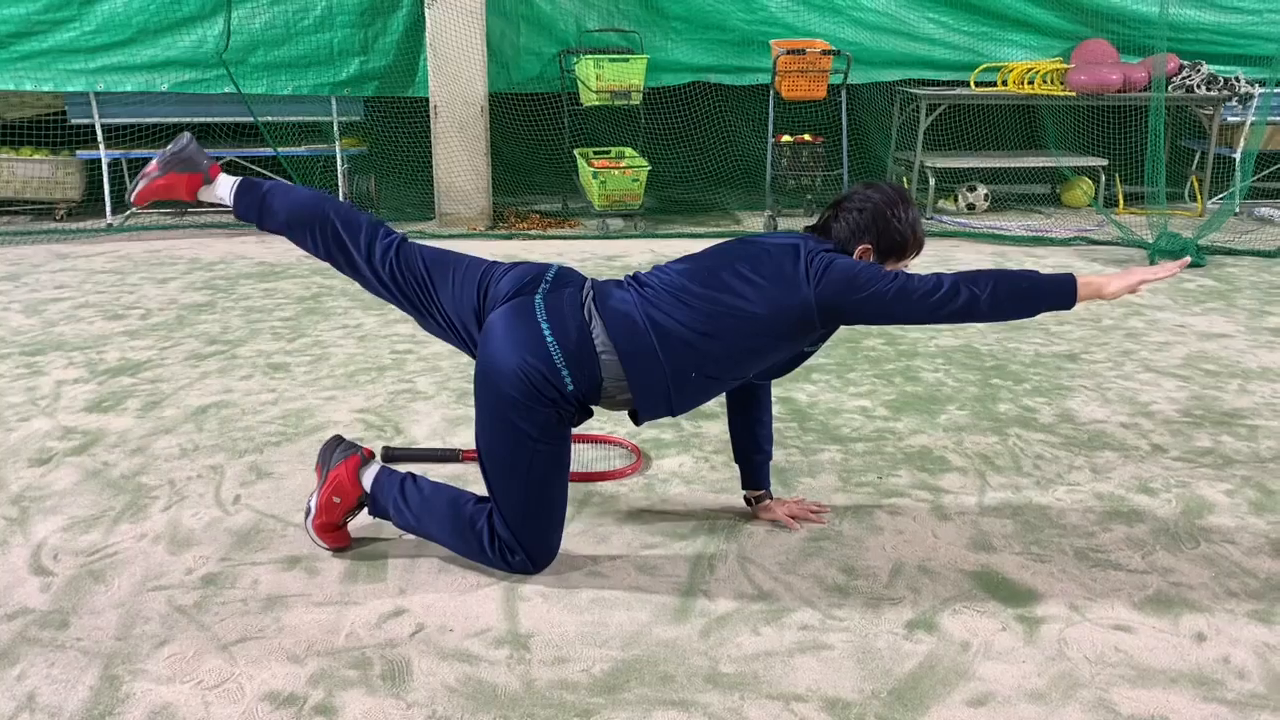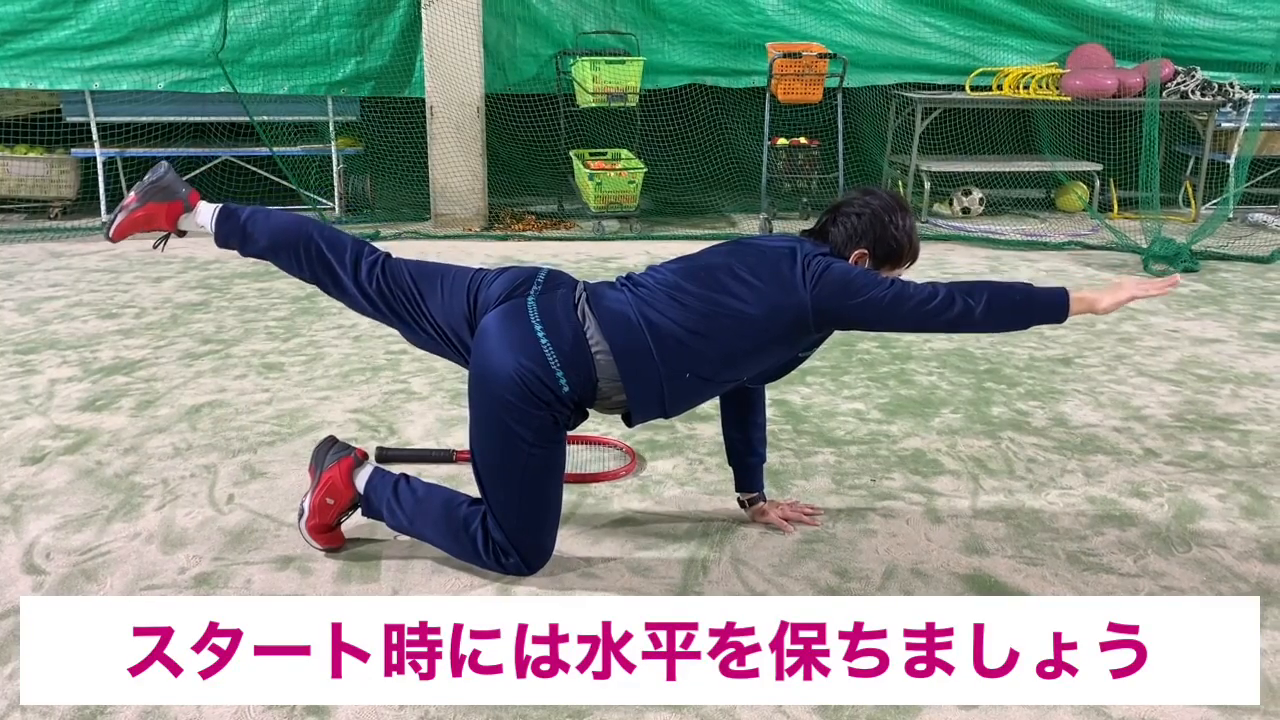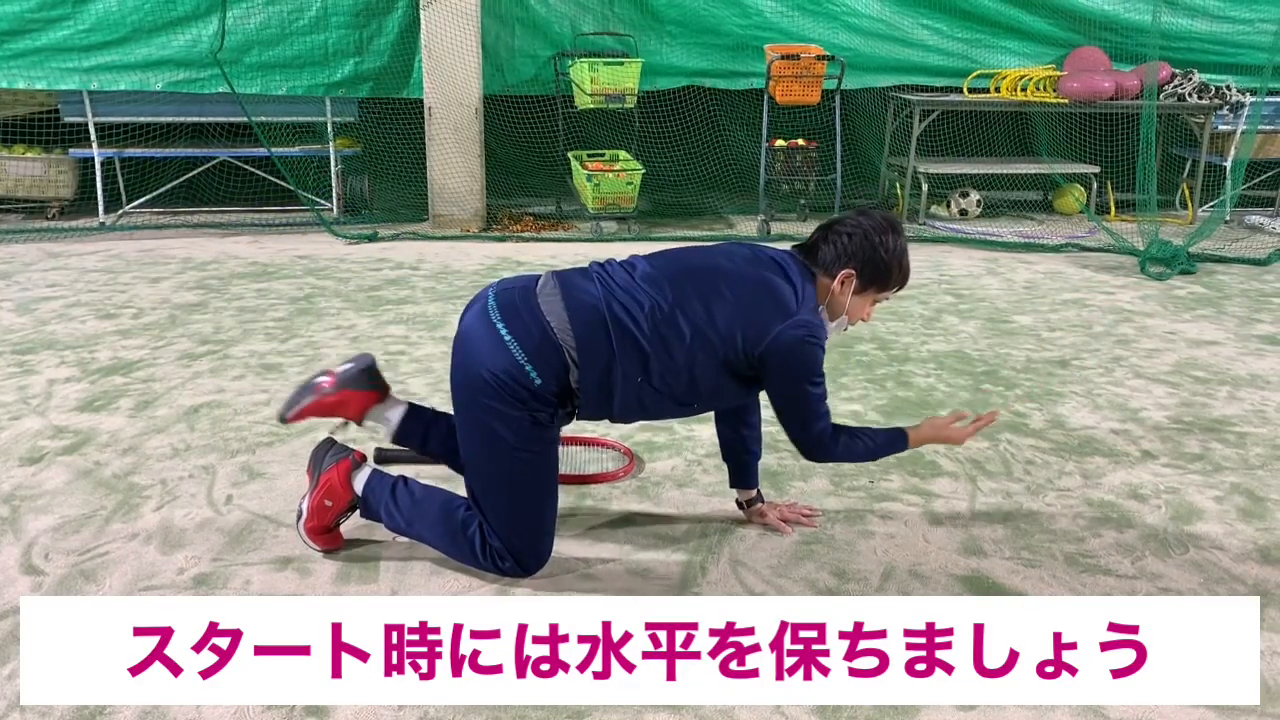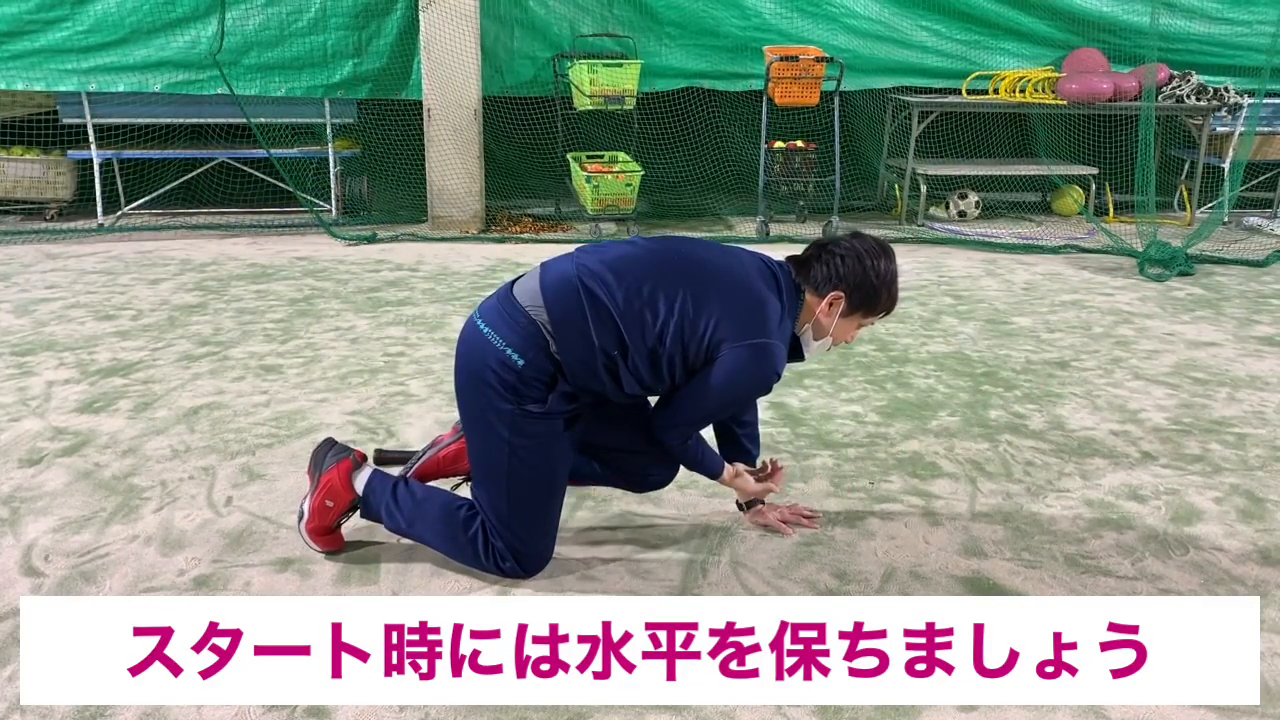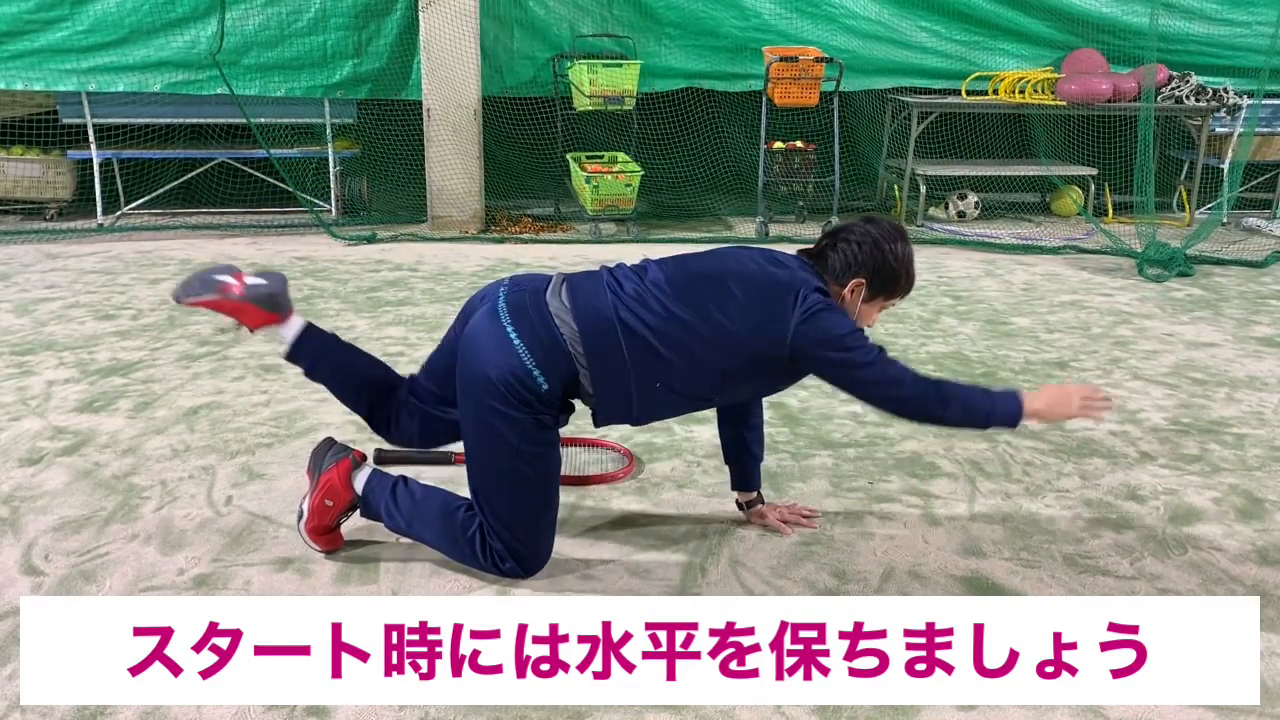
dt=1s
person 1, frame 1
left shoulder: (774, 257)
right shoulder: (828, 283)
left elbow: (748, 380)
right elbow: (962, 298)
left wrist: (760, 494)
right wrist: (1089, 287)
left hip: (531, 299)
right hip: (539, 368)
left knee: (379, 257)
right knee: (522, 548)
left ankle: (210, 181)
right ankle: (363, 478)
person 1, frame 2
left shoulder: (768, 260)
right shoulder: (823, 286)
left elbow: (741, 385)
right elbow: (952, 307)
left wrist: (754, 498)
right wrist: (1080, 301)
left hip: (521, 303)
right hip: (535, 371)
left knee: (364, 275)
right knee: (516, 550)
left ankle: (186, 210)
right ankle: (357, 481)
person 1, frame 3
left shoulder: (764, 270)
right shoulder: (794, 331)
left elbow: (735, 388)
right elbow: (818, 441)
left wrist: (750, 496)
right wrist: (920, 436)
left hip: (510, 313)
right hip: (517, 366)
left knee: (498, 473)
right knee: (515, 552)
left ankle: (372, 402)
right ankle: (354, 482)
person 1, frame 4
left shoulder: (765, 279)
right shoulder: (760, 349)
left elbow: (731, 401)
right elbow: (672, 425)
left wrist: (752, 498)
right wrist: (729, 475)
left hip: (535, 336)
right hip: (514, 360)
left knee: (653, 467)
right knee: (517, 555)
left ankle: (482, 449)
right ankle: (356, 482)
person 1, frame 5
left shoulder: (771, 278)
right shoulder: (812, 318)
left elbow: (739, 388)
right elbow: (913, 397)
left wrist: (752, 498)
right wrist: (1029, 404)
left hip: (516, 310)
right hip: (523, 367)
left knee: (408, 417)
right knee: (513, 552)
left ankle: (275, 318)
right ankle: (353, 483)
